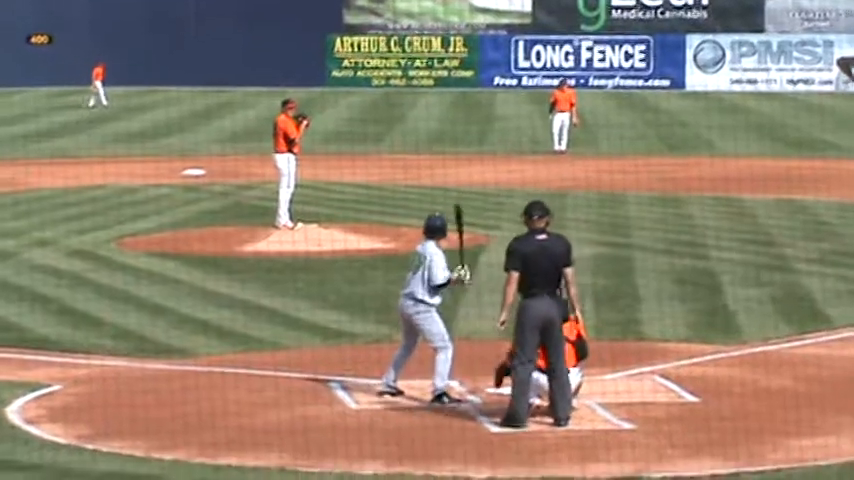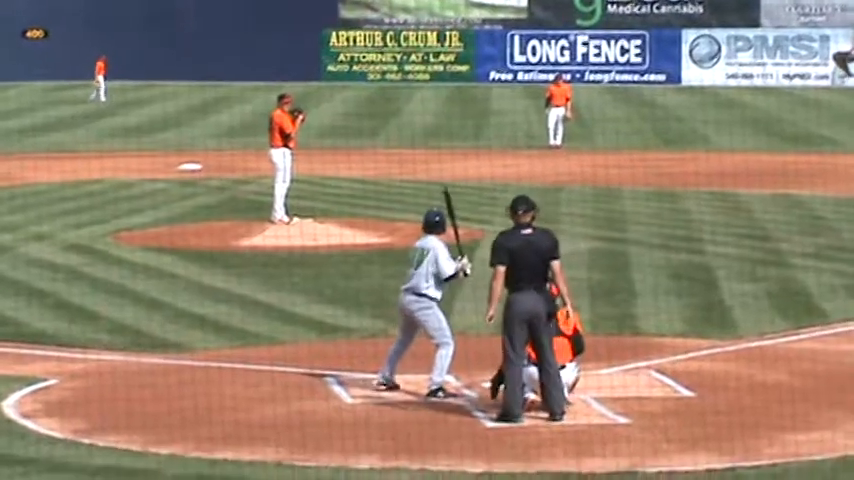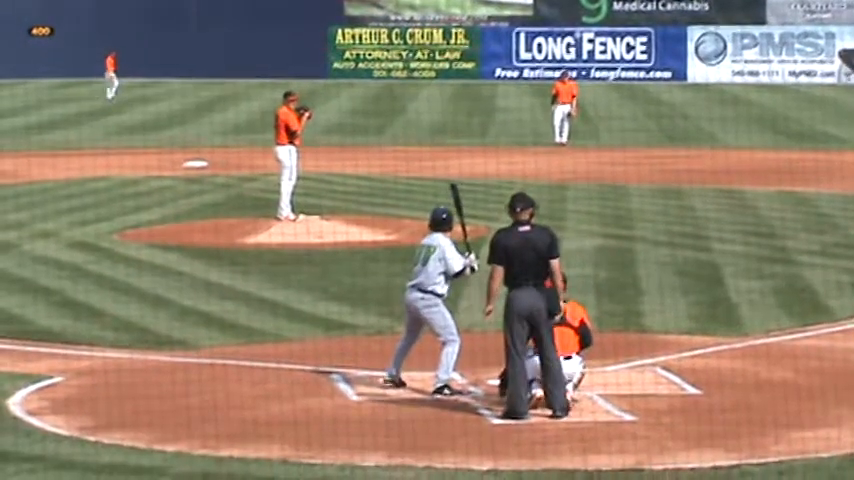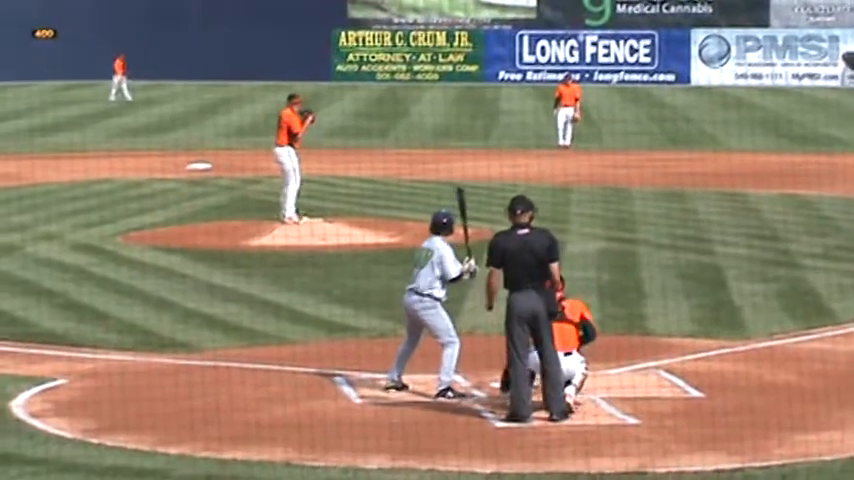
dt=0.2s
person 1, frame 1
left shoulder: (518, 245)
right shoulder: (561, 243)
left elbow: (512, 281)
right elbow: (570, 279)
left wrist: (504, 311)
right wrist: (575, 307)
left hip: (530, 306)
right hip: (554, 305)
left knee: (523, 363)
right knee: (557, 362)
left ankle: (518, 415)
right ankle: (562, 414)
person 1, frame 2
left shoulder: (504, 240)
right shoulder: (547, 237)
left elbow: (499, 276)
right elbow: (557, 273)
left wrist: (492, 307)
right wrist: (566, 302)
left hip: (516, 301)
right hip: (541, 300)
left knee: (514, 358)
right knee: (547, 356)
left ankle: (513, 410)
right ankle: (556, 408)
person 1, frame 3
left shoulder: (502, 237)
right shoulder: (546, 234)
left elbow: (496, 275)
right elbow: (556, 272)
left wrist: (489, 304)
left hip: (516, 298)
right hip: (540, 297)
left knee: (516, 354)
right knee: (549, 353)
left ankle: (518, 407)
right ankle: (558, 405)
person 1, frame 4
left shoulder: (500, 240)
right shoulder: (546, 237)
left elbow: (494, 278)
right elbow: (556, 276)
left wrist: (490, 301)
right wrist: (553, 296)
left hip: (517, 301)
right hip: (541, 300)
left knee: (518, 358)
right knee: (549, 355)
left ankle: (521, 410)
right ankle: (557, 409)
person 2, frame 1
left shoulder: (420, 249)
right shoulder: (435, 252)
right elbow: (439, 282)
left wrist: (454, 275)
right wrist: (458, 276)
left hip: (406, 302)
right hip: (421, 307)
left knee: (407, 345)
right knee: (444, 347)
left ankle: (388, 384)
right ankle: (439, 392)
person 2, frame 2
left shoulder: (419, 245)
right shoulder: (438, 246)
right elbow: (448, 275)
left wrist: (458, 268)
right wrist: (462, 265)
left hip: (407, 298)
right hip: (423, 302)
left knee: (404, 339)
right knee: (446, 343)
left ankle: (386, 377)
right ankle: (435, 387)
person 2, frame 3
left shoulder: (425, 242)
right shoulder: (444, 243)
right elbow: (456, 271)
left wrist: (465, 264)
right wrist: (469, 262)
left hip: (412, 295)
right hip: (428, 299)
left knee: (409, 337)
right knee: (451, 340)
left ankle: (392, 375)
right ankle: (441, 385)
person 2, frame 4
left shoulder: (426, 245)
right shoulder: (443, 247)
right elbow: (453, 276)
left wrist: (463, 269)
right wrist: (467, 267)
left hip: (411, 298)
right hip: (426, 302)
left knee: (411, 340)
right knee: (451, 342)
left ankle: (394, 380)
right ankle: (444, 388)
person 3, frame 1
left shoulder: (282, 120)
right shoulder: (285, 121)
left elbow: (290, 137)
right elbow: (295, 140)
left wrist: (298, 125)
right wrist: (302, 126)
left hip: (286, 156)
right hip: (286, 157)
left knee: (288, 188)
right knee: (286, 188)
left ankle: (284, 219)
right ankle: (282, 221)
person 3, frame 2
left shoulder: (278, 114)
right shoulder: (281, 115)
left elbow: (286, 131)
right elbow: (291, 135)
left wrist: (294, 120)
right wrist: (298, 121)
left hip: (281, 151)
right hip: (282, 152)
left knee: (284, 183)
right knee: (281, 183)
left ankle: (280, 213)
right ankle: (278, 216)
person 3, frame 3
left shoulder: (282, 112)
right shoulder: (287, 113)
right elbow: (297, 132)
left wrist: (300, 117)
right wrist: (304, 118)
left hip: (285, 148)
right hip: (287, 149)
left knee: (289, 180)
right knee: (288, 181)
left ankle: (285, 211)
right ankle: (284, 213)
person 3, frame 4
left shoulder: (286, 113)
right shoulder: (291, 115)
right elbow: (298, 135)
left wrist: (304, 121)
right wrist: (307, 122)
left hip: (284, 150)
right hip: (286, 150)
left knee: (289, 182)
right knee: (294, 182)
left ankle: (287, 214)
right ankle: (289, 215)
person 4, frame 1
right shoulder: (573, 320)
left elbow: (514, 355)
right elbow: (583, 354)
left hip: (539, 380)
right hip: (567, 379)
right knee: (576, 371)
left ankle: (533, 400)
person 4, frame 2
right shoulder: (570, 315)
right elbow: (580, 348)
left wrist: (498, 377)
left hip: (534, 374)
right hip: (563, 375)
right knee: (574, 365)
left ankle: (529, 394)
person 4, frame 3
right shoulder: (577, 309)
right elbow: (587, 341)
left hip: (540, 363)
right hip: (569, 366)
right knee: (579, 365)
left ankle: (536, 392)
right ankle: (568, 390)
person 4, frame 4
right shoulder: (576, 305)
right elbow: (592, 334)
left hip: (540, 359)
right hip: (568, 362)
right knee: (581, 367)
right ankle: (569, 395)
